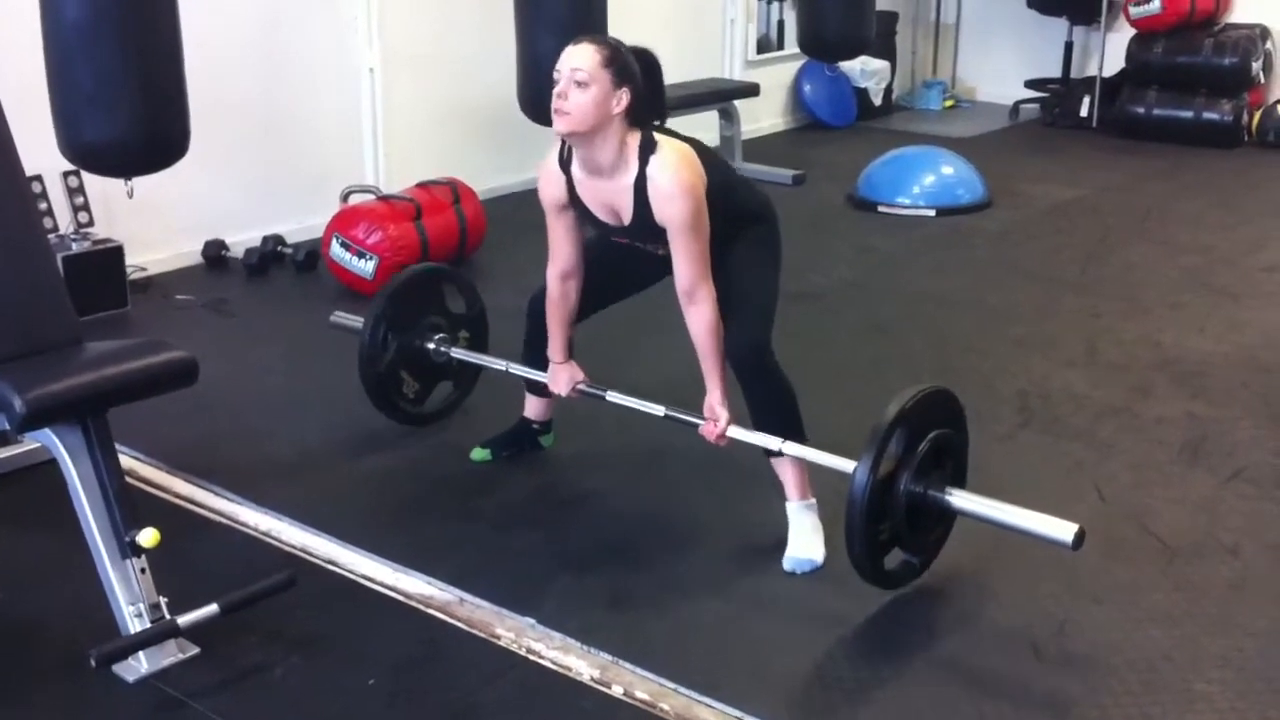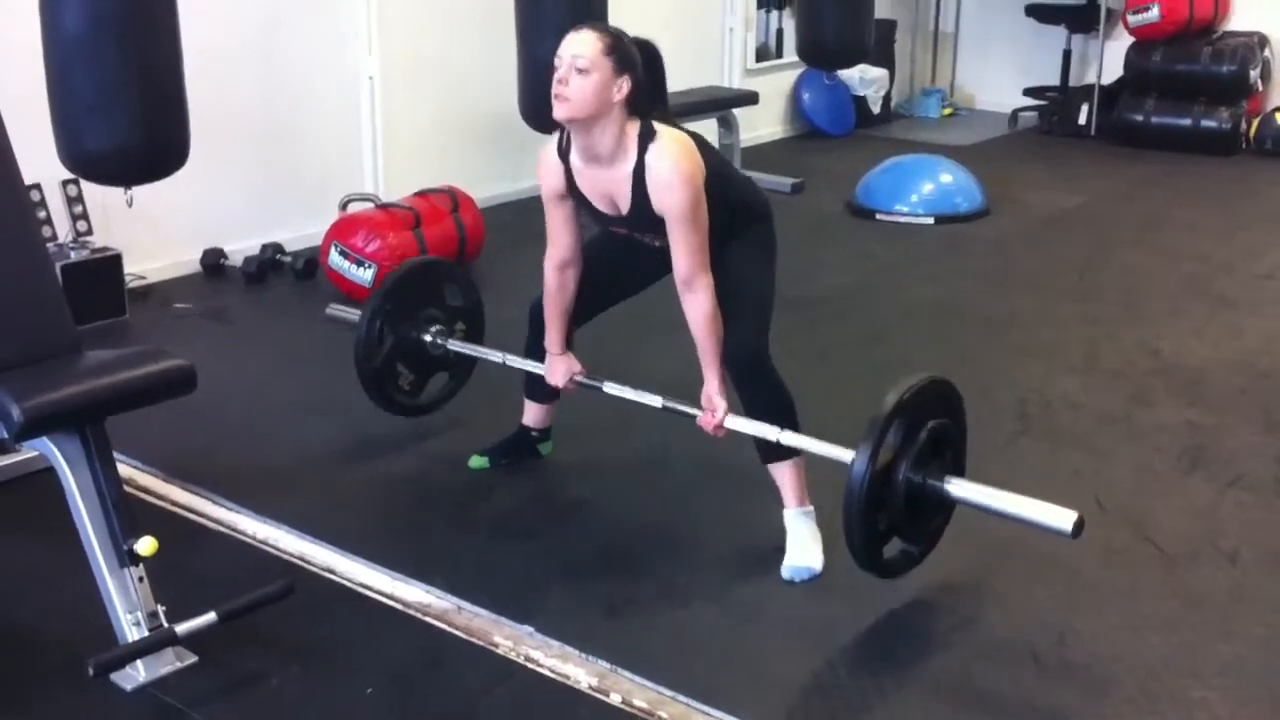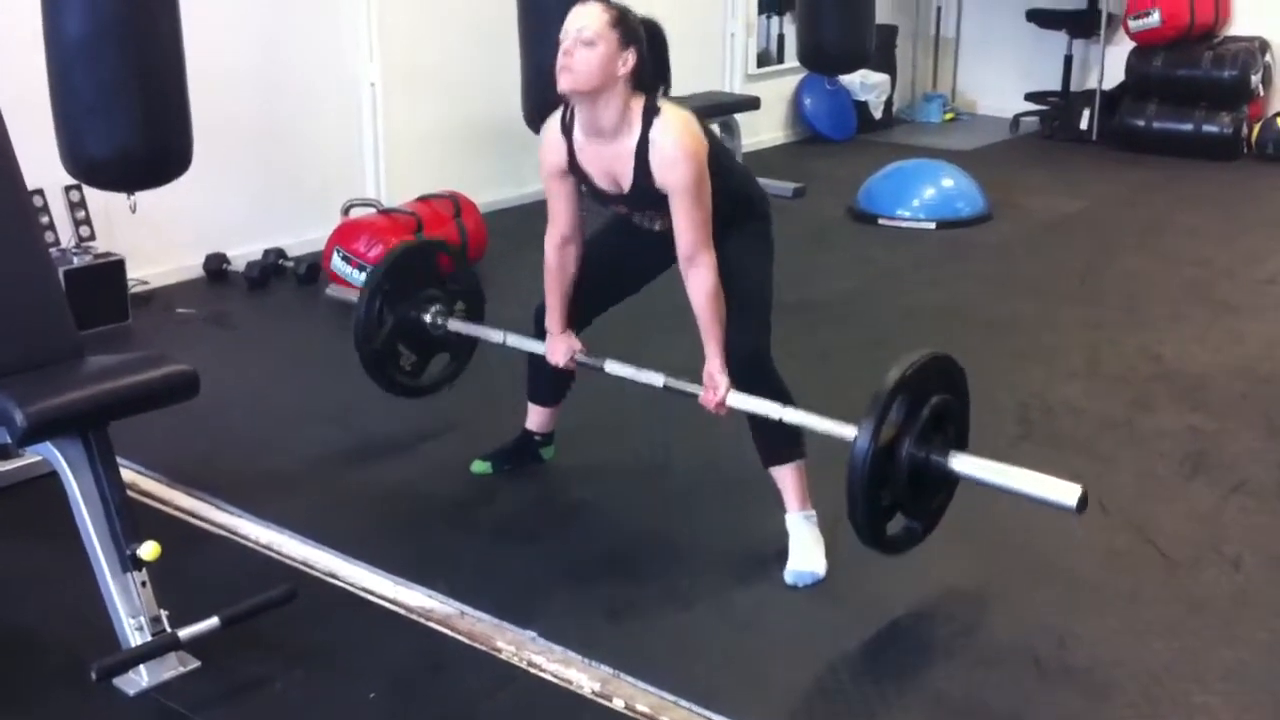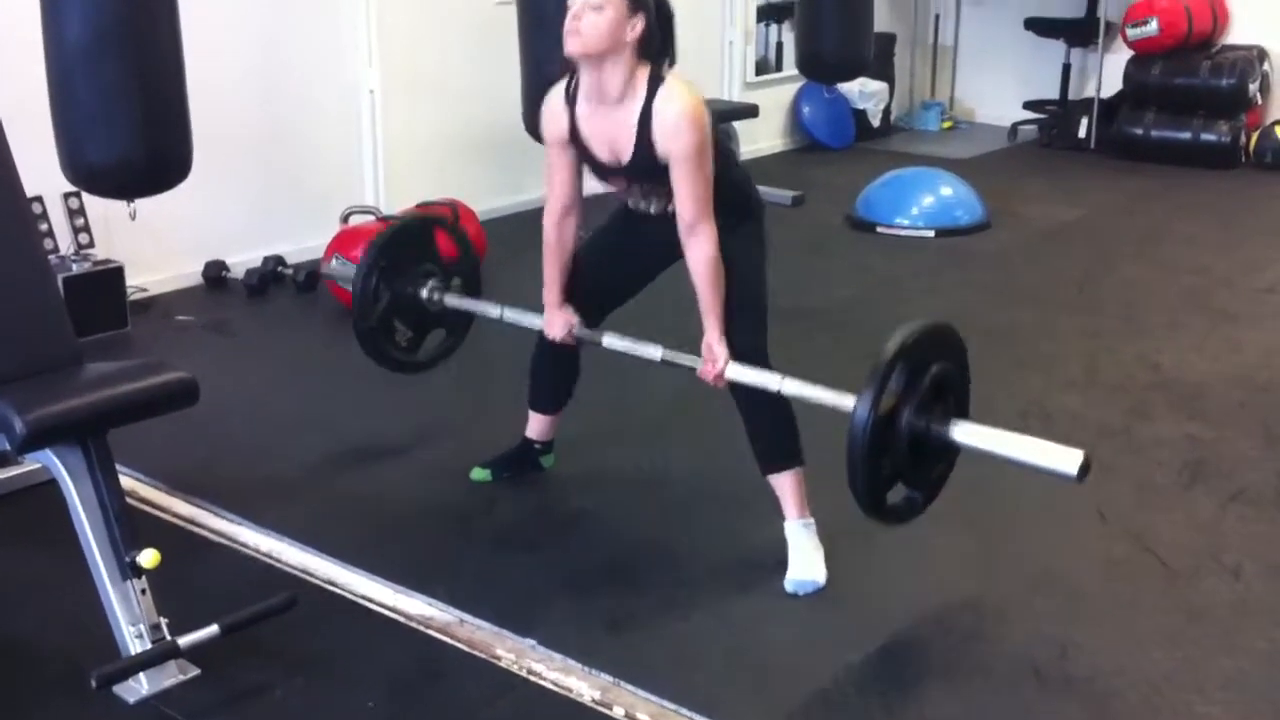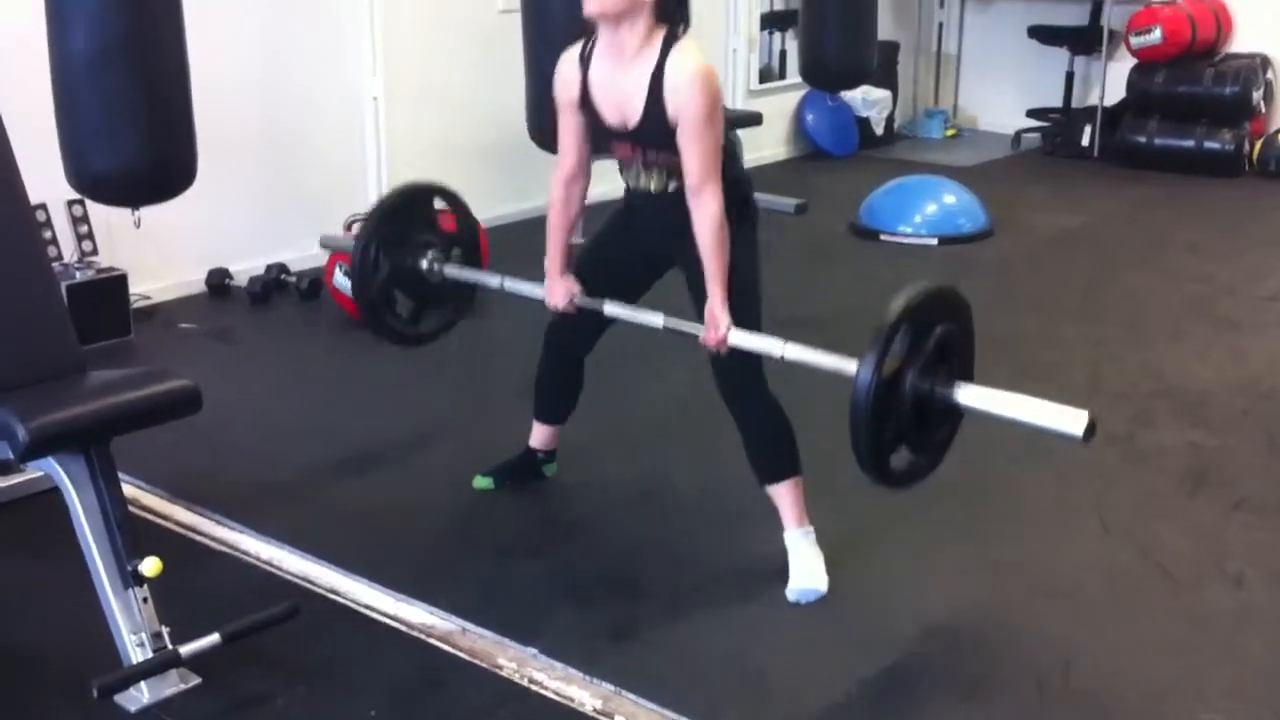
dt=0.1s
person 1, frame 1
left shoulder: (669, 172)
right shoulder: (557, 170)
left elbow: (696, 295)
right elbow: (564, 273)
left wrist: (713, 396)
right wrist: (558, 359)
left hip: (739, 233)
right hip: (642, 239)
left knee: (745, 349)
right knee: (544, 308)
left ankle: (802, 507)
right ankle: (533, 427)
person 1, frame 2
left shoulder: (667, 161)
right shoulder: (556, 159)
left elbow: (694, 283)
right elbow: (562, 263)
left wrist: (712, 385)
right wrist: (555, 349)
left hip: (735, 233)
right hip: (640, 236)
left knee: (743, 354)
right knee: (546, 312)
left ankle: (800, 516)
right ankle: (532, 434)
person 1, frame 3
left shoulder: (671, 135)
right shoulder: (561, 133)
left elbow: (698, 254)
right elbow: (562, 239)
left wrist: (714, 364)
right wrist: (556, 326)
left hip: (732, 225)
right hip: (642, 225)
left knee: (746, 356)
right knee: (553, 320)
left ankle: (802, 519)
right ankle: (535, 439)
person 1, frame 4
left shoulder: (673, 107)
right shoulder: (562, 103)
left elbow: (697, 229)
right elbow: (560, 214)
left wrist: (713, 334)
right wrist: (554, 301)
left hip: (726, 222)
right hip: (640, 219)
left knee: (743, 361)
right knee: (557, 324)
left ankle: (801, 528)
right ankle: (535, 446)
person 1, frame 5
left shoulder: (684, 69)
right shoulder: (574, 66)
left elbow: (706, 193)
right elbow: (568, 175)
left wrist: (719, 304)
right wrist: (556, 266)
left hip: (716, 223)
right hip: (640, 218)
left knee: (738, 371)
right knee: (564, 328)
left ankle: (801, 537)
right ankle: (538, 455)
